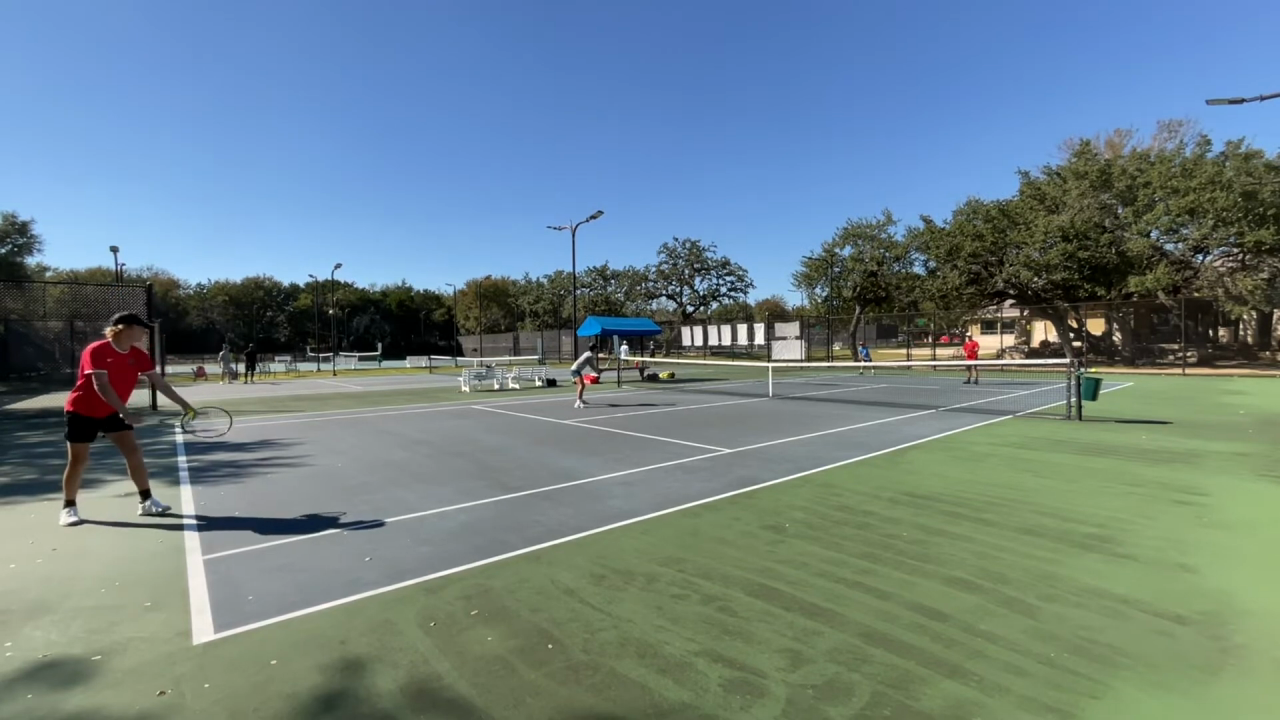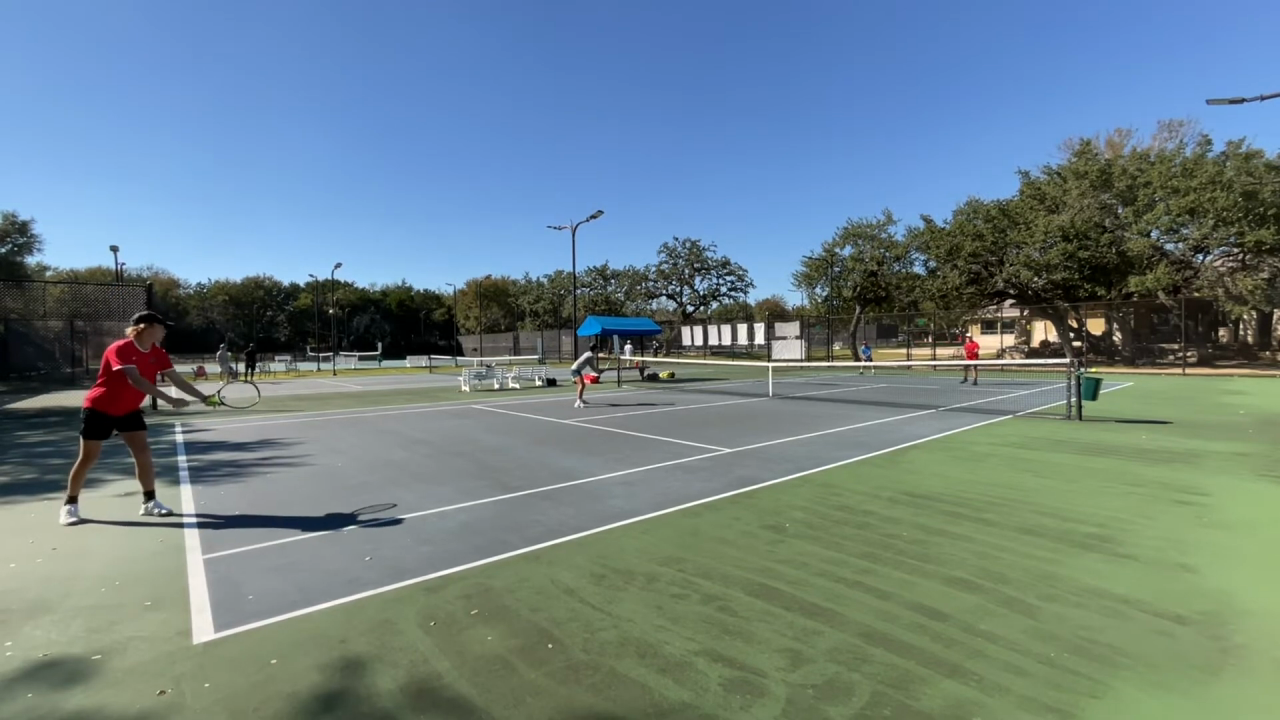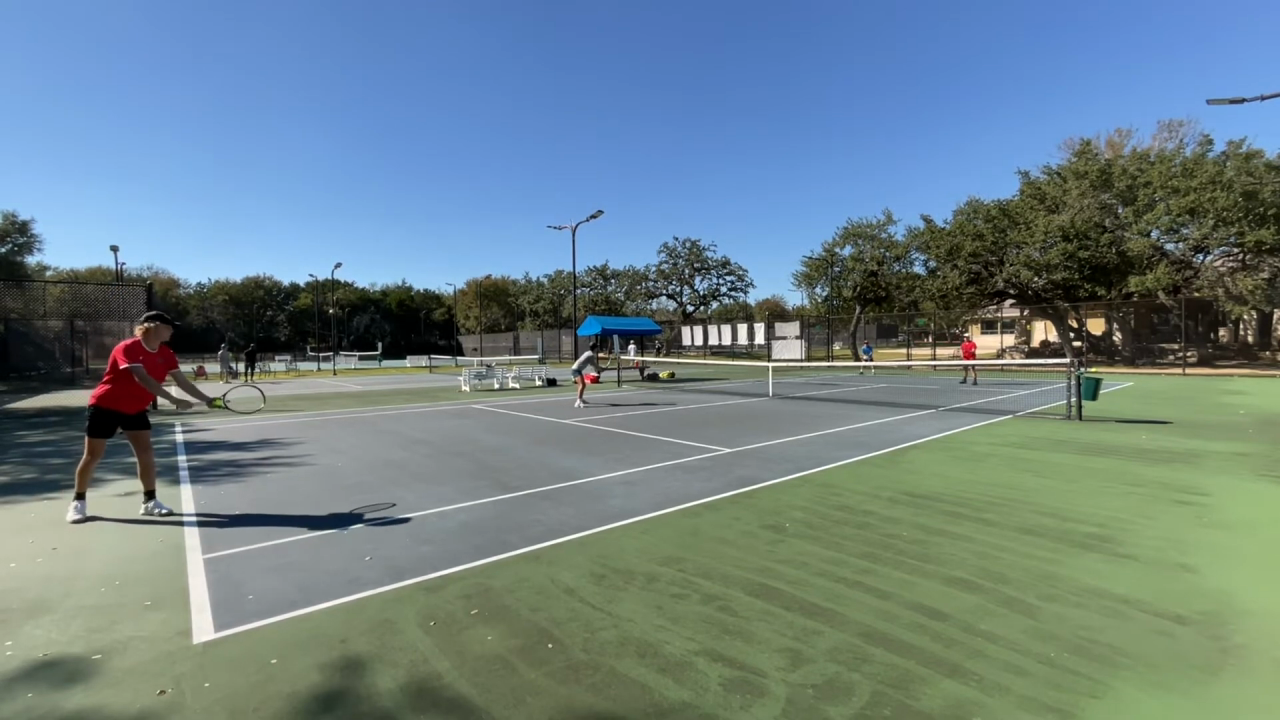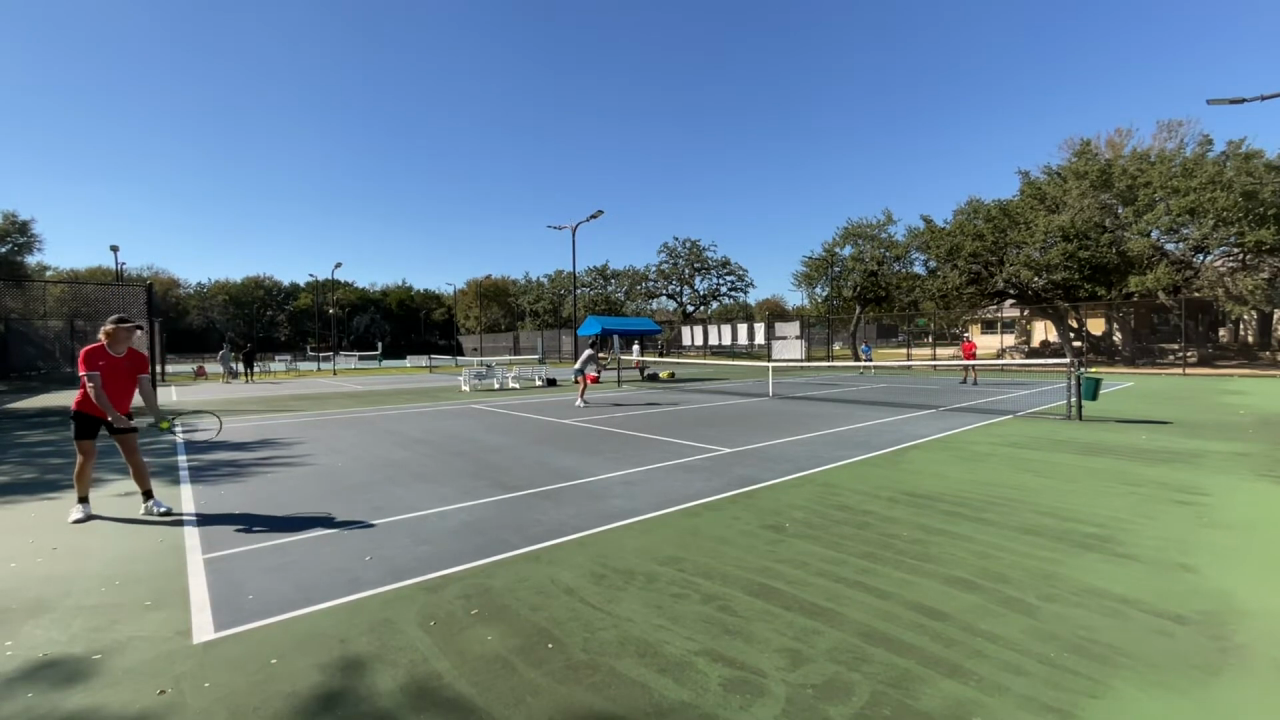
dt=0.4s
person 1, frame 1
left shoulder: (138, 356)
right shoulder: (96, 351)
left elbow: (160, 383)
right elbow: (101, 385)
left wrist: (184, 404)
right wrist: (124, 410)
left hip: (113, 413)
right hip: (82, 412)
left knee: (134, 453)
right knee: (78, 461)
left ankle: (147, 501)
right ankle: (68, 508)
person 1, frame 2
left shoulder: (158, 354)
right shoulder: (120, 349)
left elbow: (177, 380)
right elbow: (135, 380)
left wrist: (203, 397)
right wrist: (169, 400)
left hip: (128, 410)
right hip: (99, 409)
left knee: (143, 452)
right knee: (88, 458)
left ankle: (149, 502)
right ankle: (70, 505)
person 1, frame 3
left shoulder: (166, 354)
right shoulder: (127, 348)
left elbow: (183, 381)
right elbow: (142, 379)
left wrist: (207, 400)
right wrist: (174, 400)
left hip: (135, 410)
right hip: (105, 406)
left knee: (146, 453)
right knee: (92, 455)
left ankle: (149, 501)
right ankle: (78, 501)
person 1, frame 4
left shoulder: (138, 358)
right shoulder: (90, 353)
left elbow: (146, 389)
right elbow: (94, 387)
left wrist: (158, 416)
right wrist: (112, 415)
left hip: (120, 414)
right hip: (87, 413)
left knee: (134, 455)
right knee: (86, 458)
left ankle: (149, 501)
right ankle: (82, 504)
